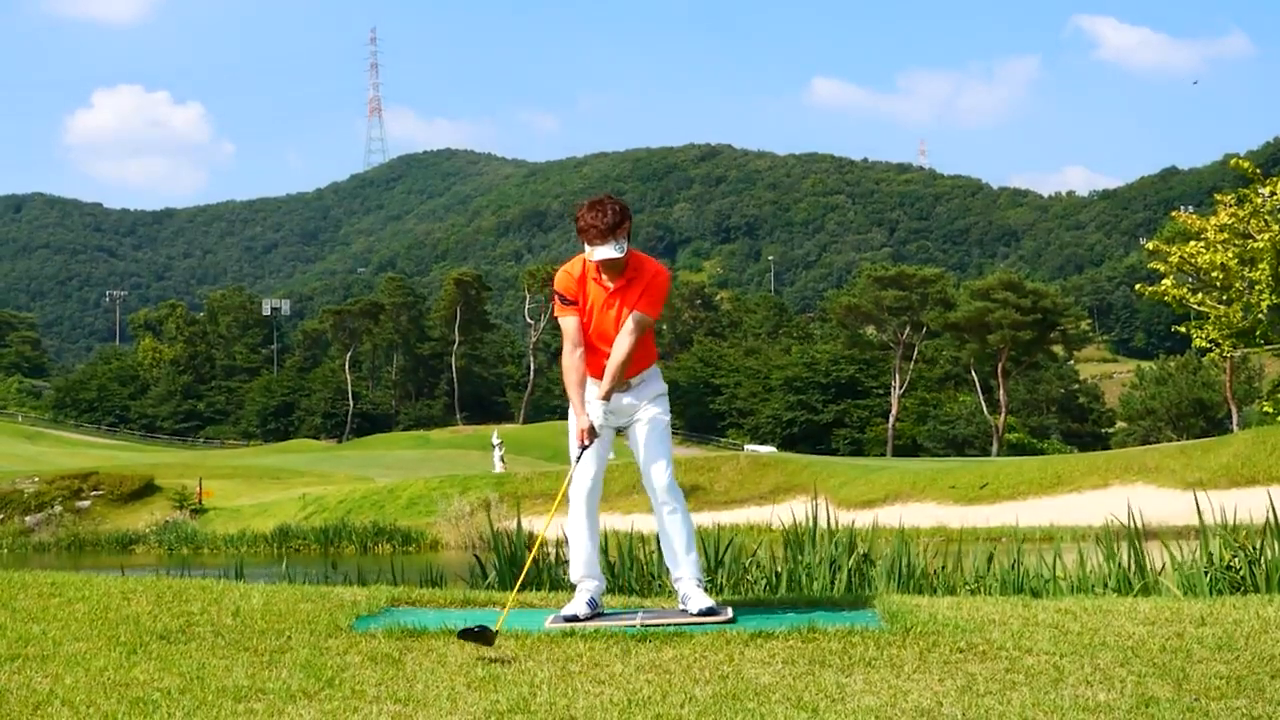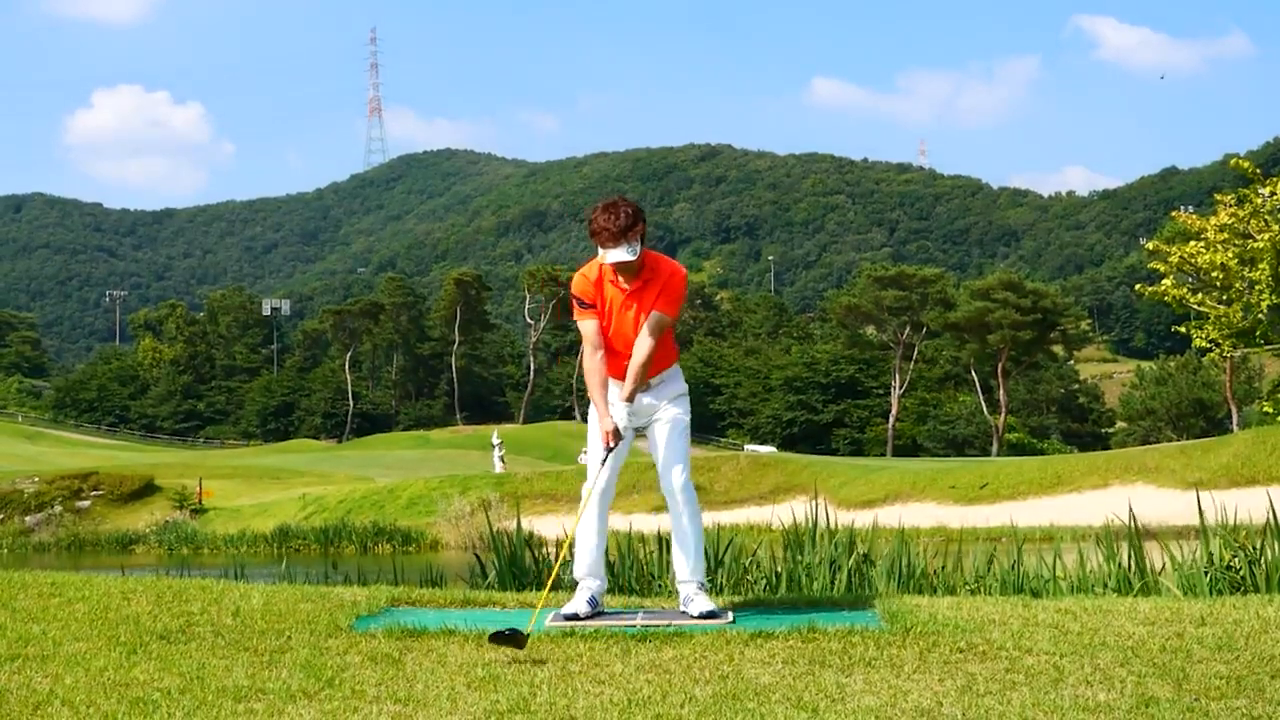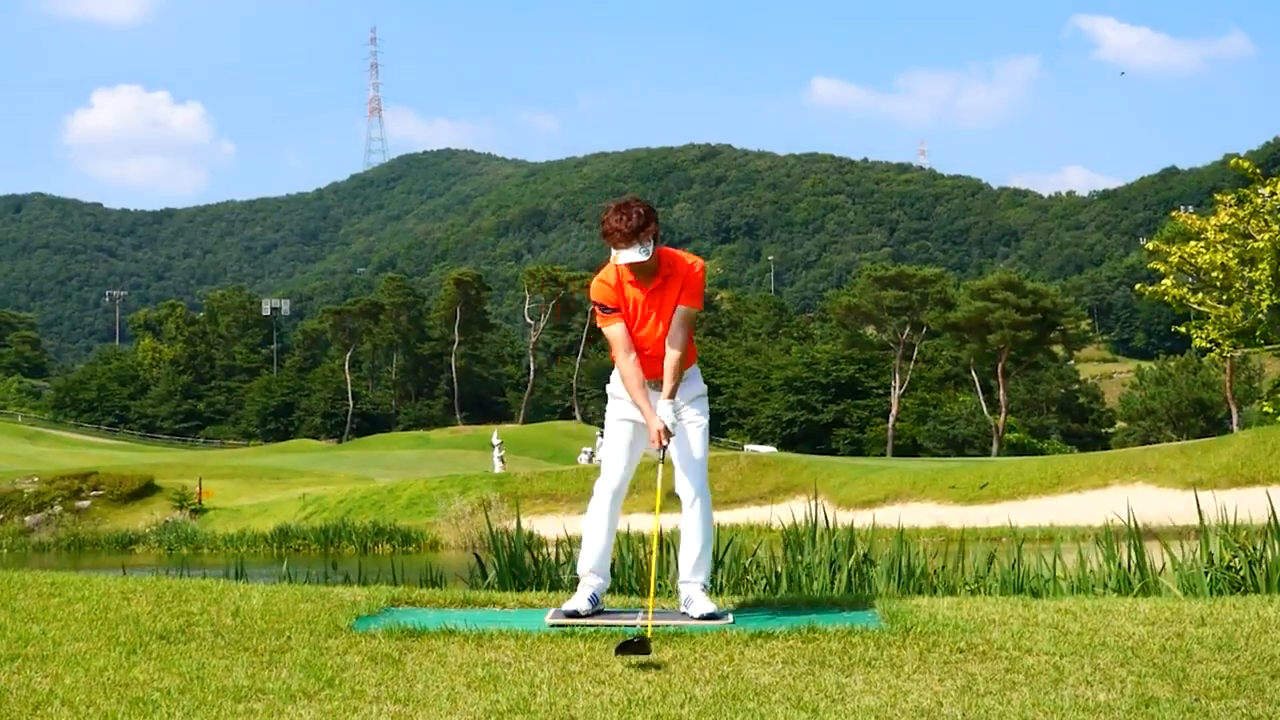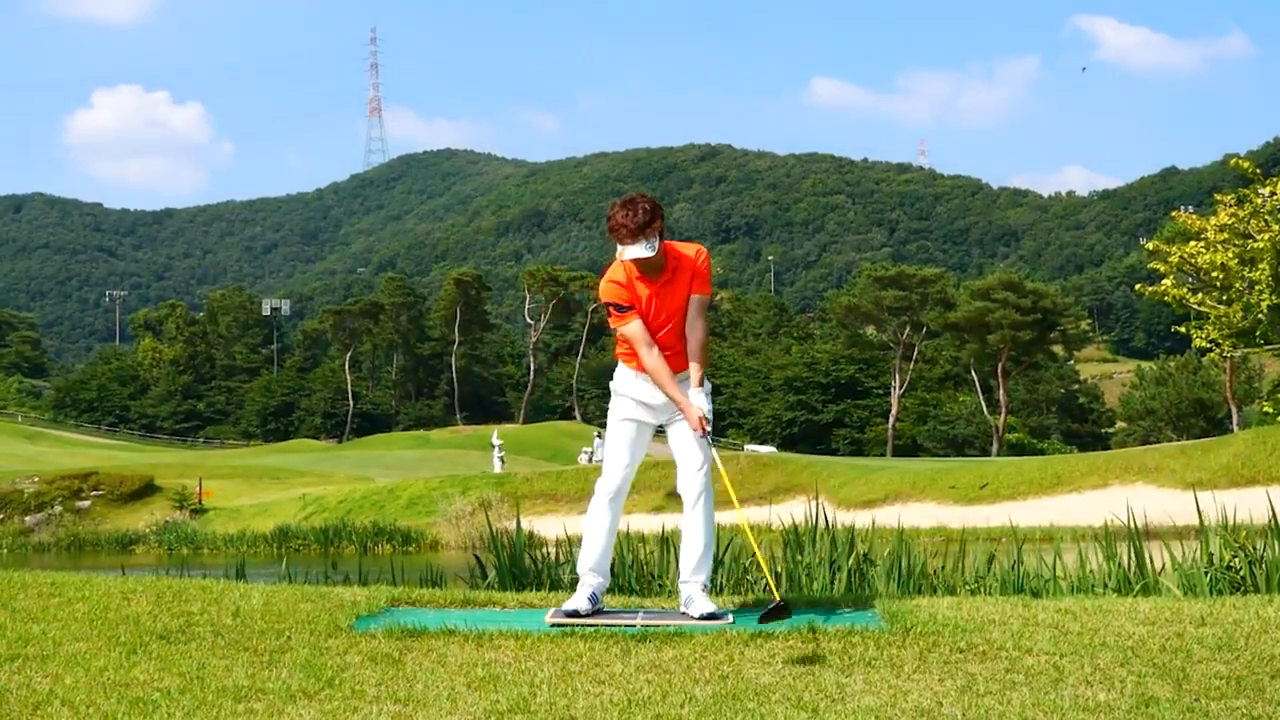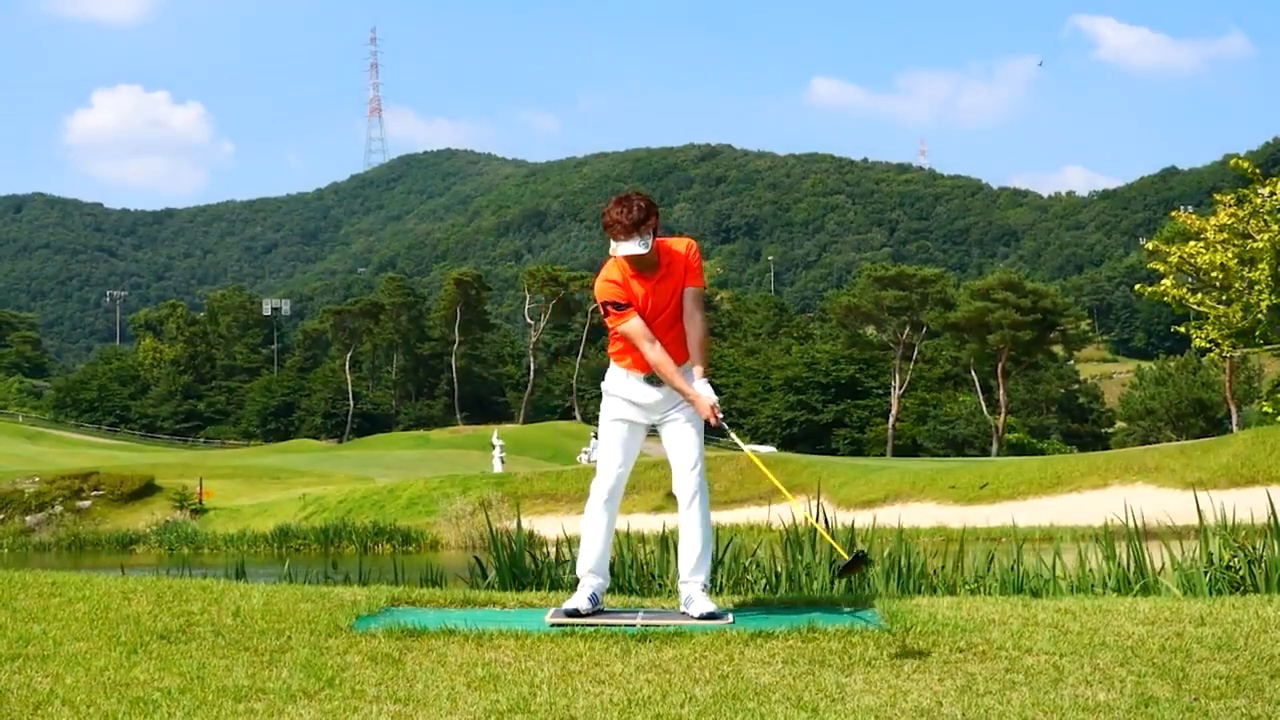
dt=0.2s
person 1, frame 1
left shoulder: (655, 275)
right shoulder: (569, 278)
left elbow: (628, 340)
right elbow: (574, 348)
left wrist: (603, 401)
right wrist: (579, 411)
left hip: (643, 387)
right hip: (588, 388)
left knee: (663, 484)
right knee: (583, 489)
left ankle: (688, 584)
right ankle: (587, 588)
person 1, frame 2
left shoulder: (672, 274)
right shoulder: (586, 281)
left elbow: (647, 341)
right elbow: (594, 351)
left wrist: (626, 403)
right wrist: (602, 415)
left hip: (664, 386)
right hip: (608, 388)
left knee: (678, 485)
right knee: (597, 487)
left ankle: (691, 587)
right ankle: (589, 587)
person 1, frame 3
left shoulder: (690, 269)
right shoulder: (605, 284)
left elbow: (677, 337)
right elbow: (625, 354)
left wrist: (668, 402)
right wrist: (648, 417)
left hip: (683, 386)
right hip: (629, 389)
left knee: (694, 486)
right knee: (610, 486)
left ankle: (693, 588)
right ankle: (592, 585)
person 1, frame 4
left shoulder: (695, 259)
right shoulder: (614, 282)
left elbow: (696, 325)
right elbow: (646, 350)
left wrist: (697, 389)
right wrist: (683, 407)
left hip: (687, 381)
right hip: (635, 385)
left knee: (697, 484)
right knee: (612, 483)
left ankle: (694, 590)
right ankle: (591, 584)
person 1, frame 5
left shoulder: (686, 252)
right shoulder: (609, 282)
left elbow: (692, 316)
right elbow: (648, 345)
left wrist: (701, 381)
right wrist: (692, 397)
left hip: (683, 383)
right hip: (627, 385)
left knee: (691, 483)
right knee: (607, 483)
left ankle: (693, 588)
right ankle: (591, 584)
